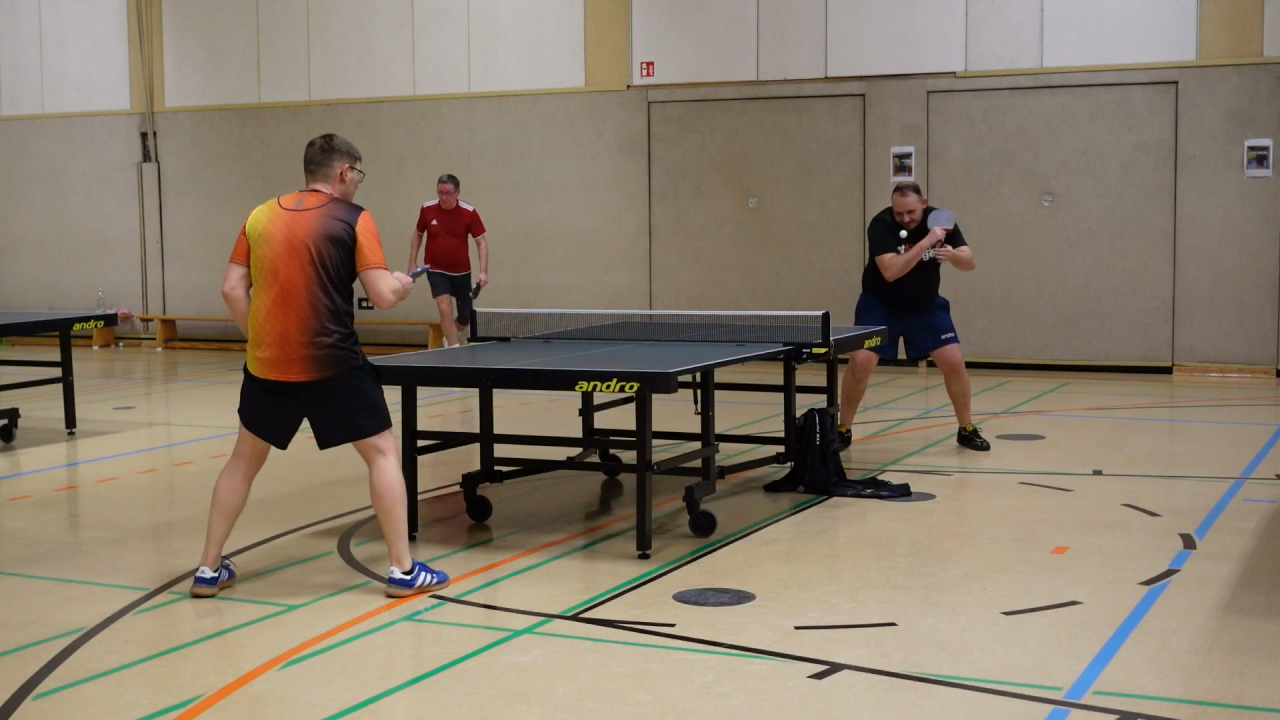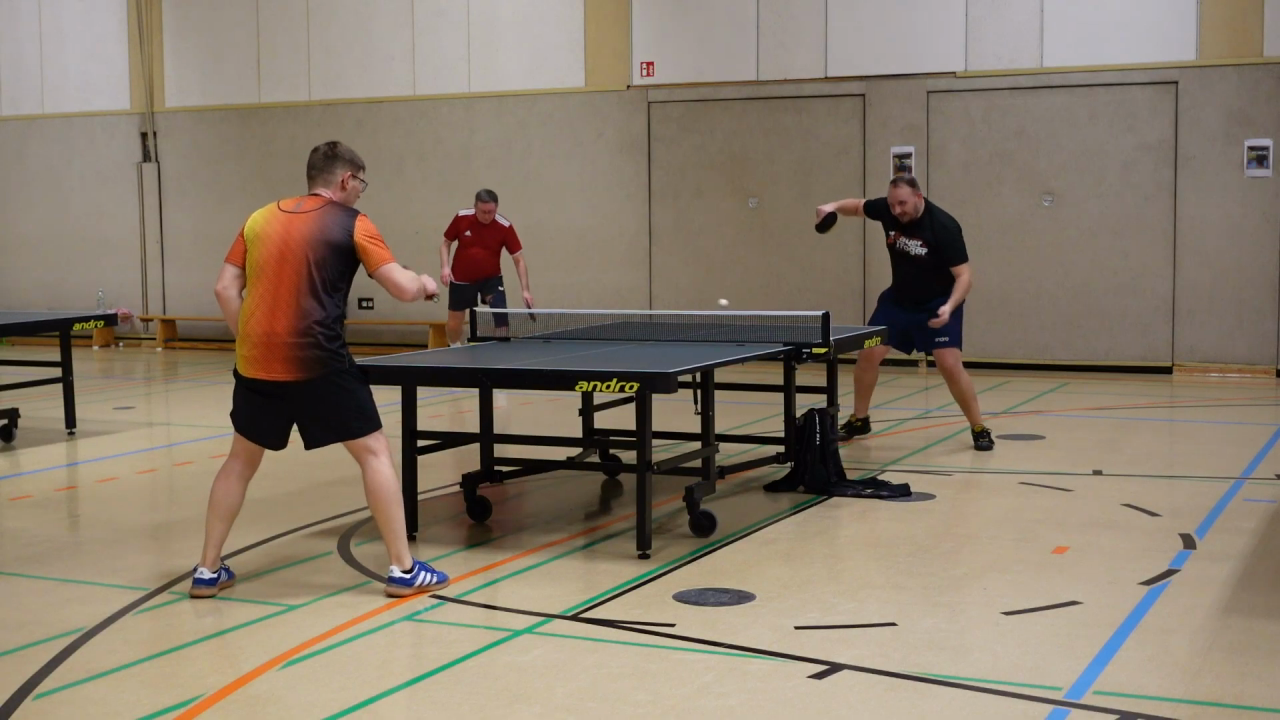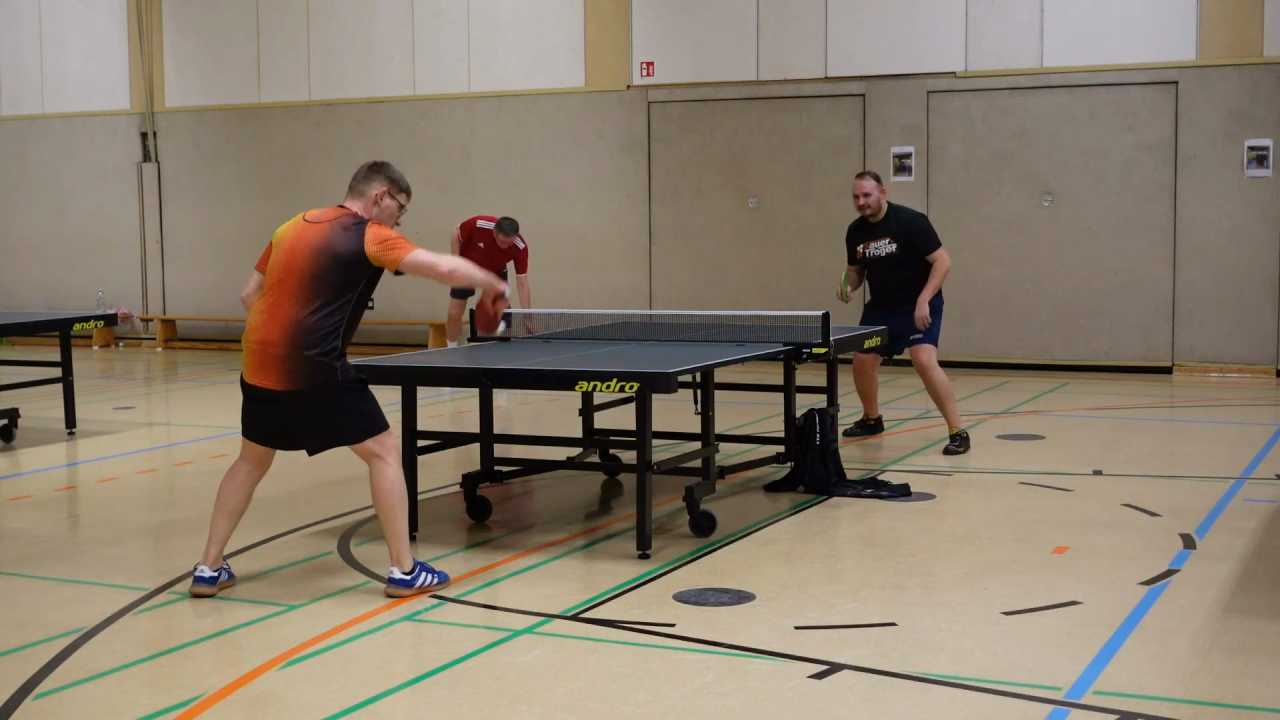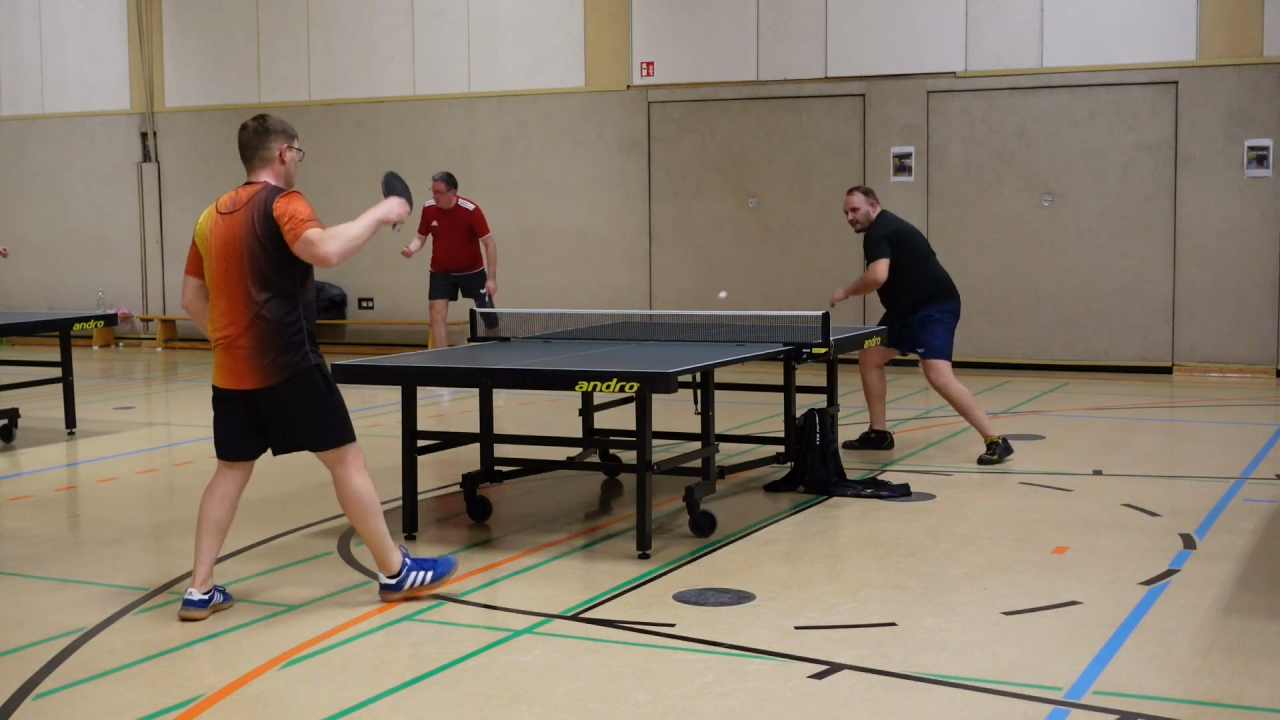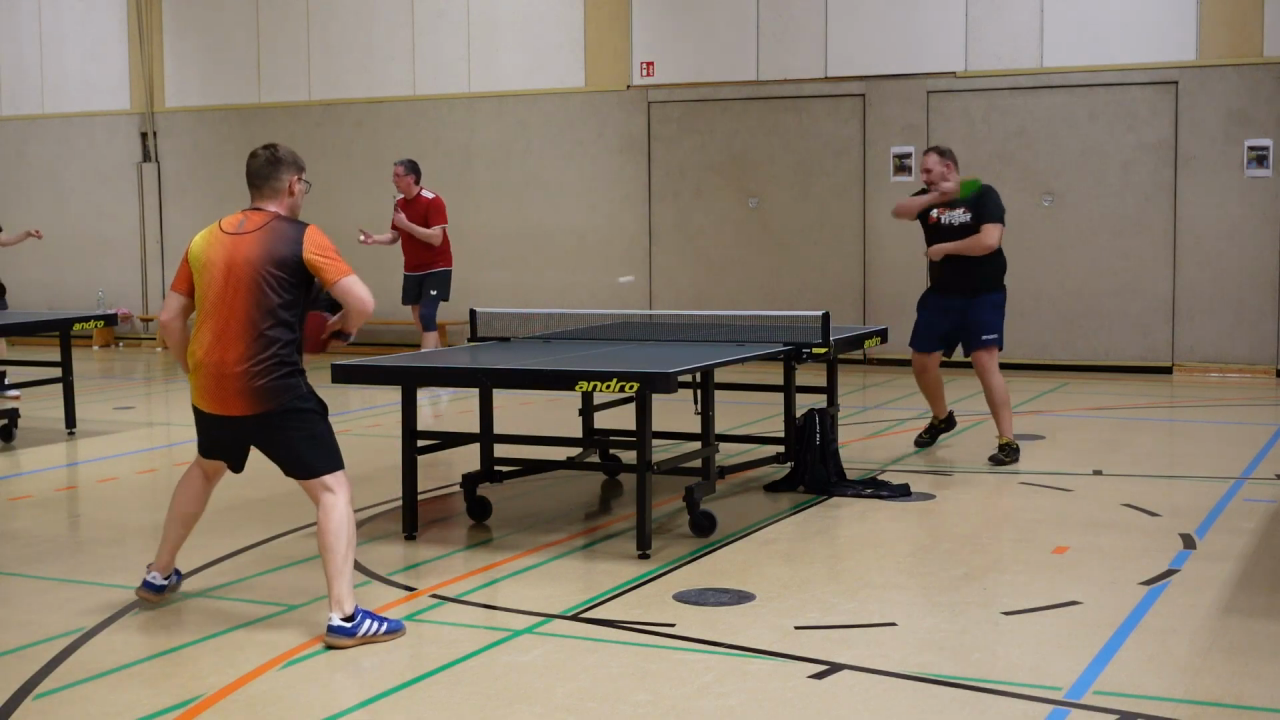
dt=0.5s
person 1, frame 1
left shoulder: (261, 216)
right shoulder: (353, 219)
left elbow: (233, 289)
right elbow: (384, 295)
right wrist: (402, 283)
left hip: (266, 364)
right hip: (330, 362)
left knee: (244, 460)
right knee: (383, 452)
left ankle: (209, 569)
right ankle: (404, 570)
person 1, frame 2
left shoulder: (260, 218)
right shoulder: (352, 223)
left elbow: (226, 288)
right elbow: (404, 289)
right wrist: (426, 284)
left hip: (255, 363)
right hip: (316, 363)
left knee: (240, 461)
right knee: (375, 452)
left ankle: (208, 569)
right ankle: (403, 569)
person 1, frame 3
left shoulder: (292, 226)
right shoulder: (369, 236)
left elbow: (250, 294)
right elbow: (440, 268)
right wrist: (489, 280)
left hip: (258, 367)
right hip: (315, 371)
left knee: (251, 461)
right knee: (384, 453)
left ankle: (208, 568)
right ankle: (403, 571)
person 1, frame 4
left shoulder: (209, 217)
right shoulder: (281, 204)
left elbow: (192, 299)
right elbow: (327, 251)
right wrist: (381, 212)
left hip: (231, 374)
right hip: (288, 367)
left knee: (230, 472)
right knee: (348, 461)
left ankle: (199, 590)
right ankle: (394, 571)
person 1, frame 5
left shoulder: (205, 239)
right shoulder: (301, 237)
left elbow: (170, 319)
right elbow: (362, 305)
right wrist: (345, 324)
left hip: (212, 392)
right hip: (275, 393)
left knee: (205, 470)
right knee: (332, 491)
left ankle: (159, 575)
right ankle: (343, 615)
person 2, frame 1
right shoulder: (881, 224)
left elbow: (969, 263)
right elbow: (891, 272)
left wrist: (951, 254)
right wrist: (925, 243)
left hip: (926, 306)
right hip: (880, 305)
left knee: (954, 362)
right knee: (861, 361)
left ankle: (967, 430)
right ankle: (843, 430)
person 2, frame 2
left shoulder: (944, 226)
right shoulder: (887, 210)
left elbow: (964, 275)
right elbow: (858, 206)
left wrist: (949, 307)
right wrist: (833, 207)
left hip: (936, 303)
right hip: (899, 299)
left knee: (950, 364)
right knee: (869, 353)
left ankle: (979, 429)
right ankle: (859, 420)
person 2, frame 3
left shoulder: (910, 221)
right shoulder: (855, 231)
left elbow: (942, 262)
right elbow: (855, 271)
left wrist: (923, 300)
right wrist: (847, 286)
left hip: (919, 305)
right hip: (881, 307)
left knee: (924, 361)
right knee: (862, 362)
left ankle: (958, 432)
right ankle: (872, 419)
person 2, frame 4
left shoulder: (879, 231)
right shoulder: (892, 228)
left elbow: (878, 276)
right elbow: (908, 270)
left wrist: (846, 293)
left hip: (934, 310)
right hip: (908, 311)
left knee: (940, 377)
right knee: (869, 358)
left ankle: (995, 440)
right ankle: (879, 432)
person 2, frame 5
left shoulder: (984, 195)
right shoulder: (928, 199)
left elbow: (990, 241)
right elbow: (900, 211)
left wrist: (943, 248)
right wrist: (936, 195)
left hip: (984, 296)
right hip: (941, 296)
left knee: (985, 365)
right knee: (922, 361)
left ankle: (1007, 443)
right ankle: (941, 418)
